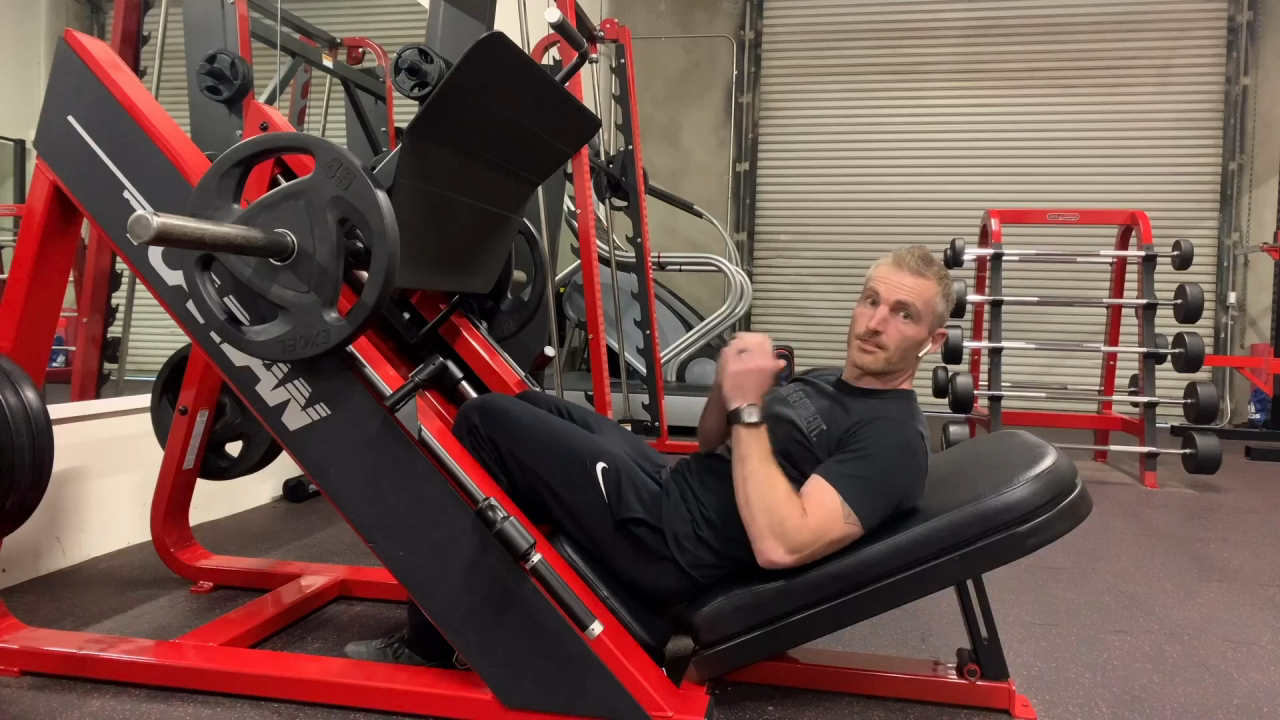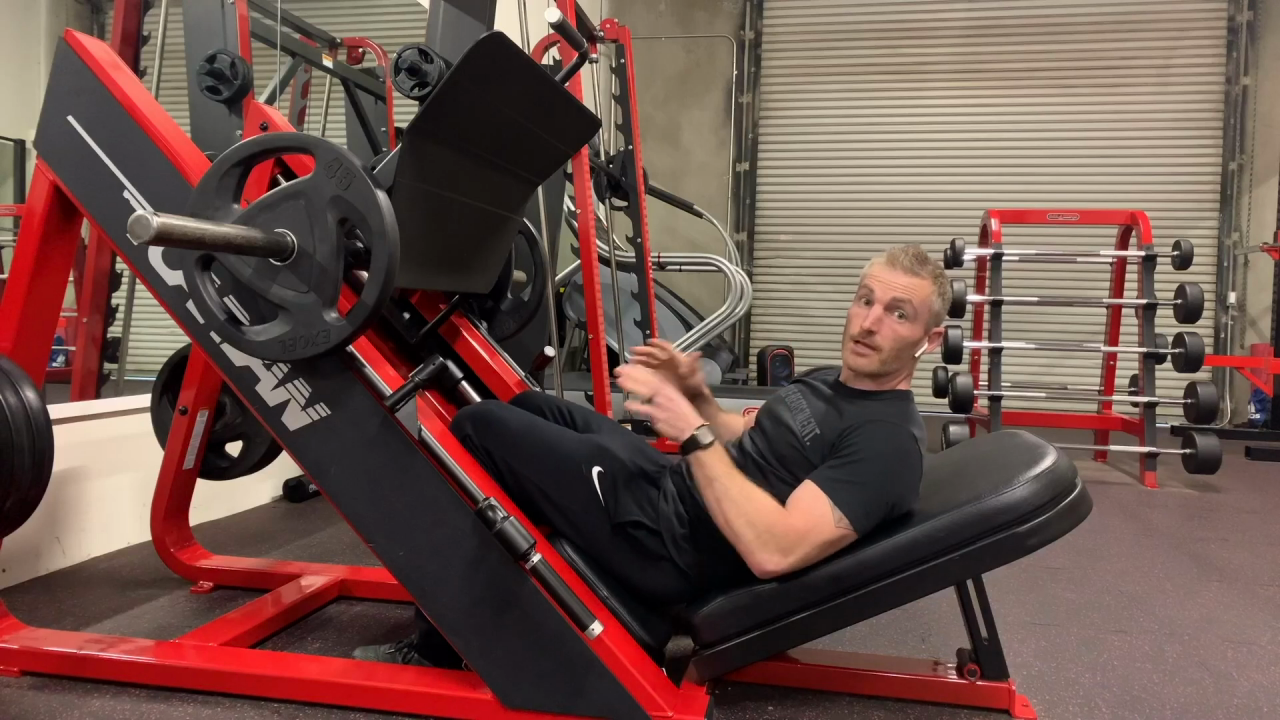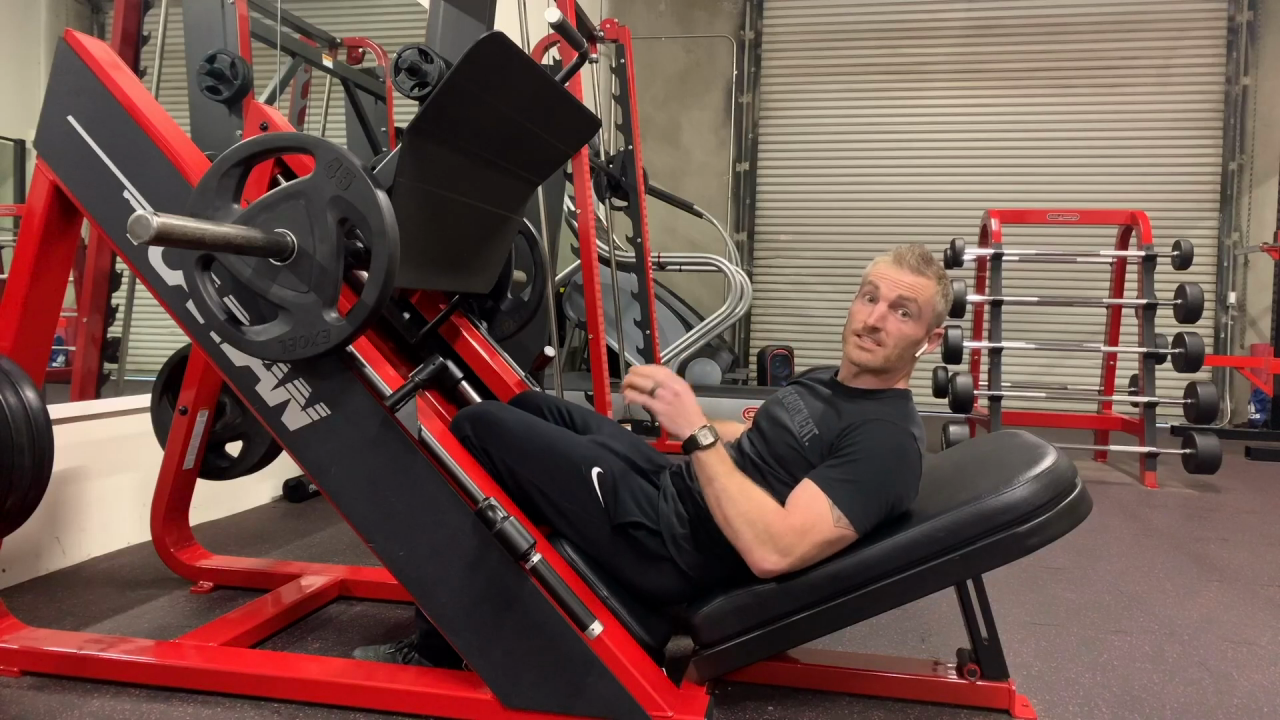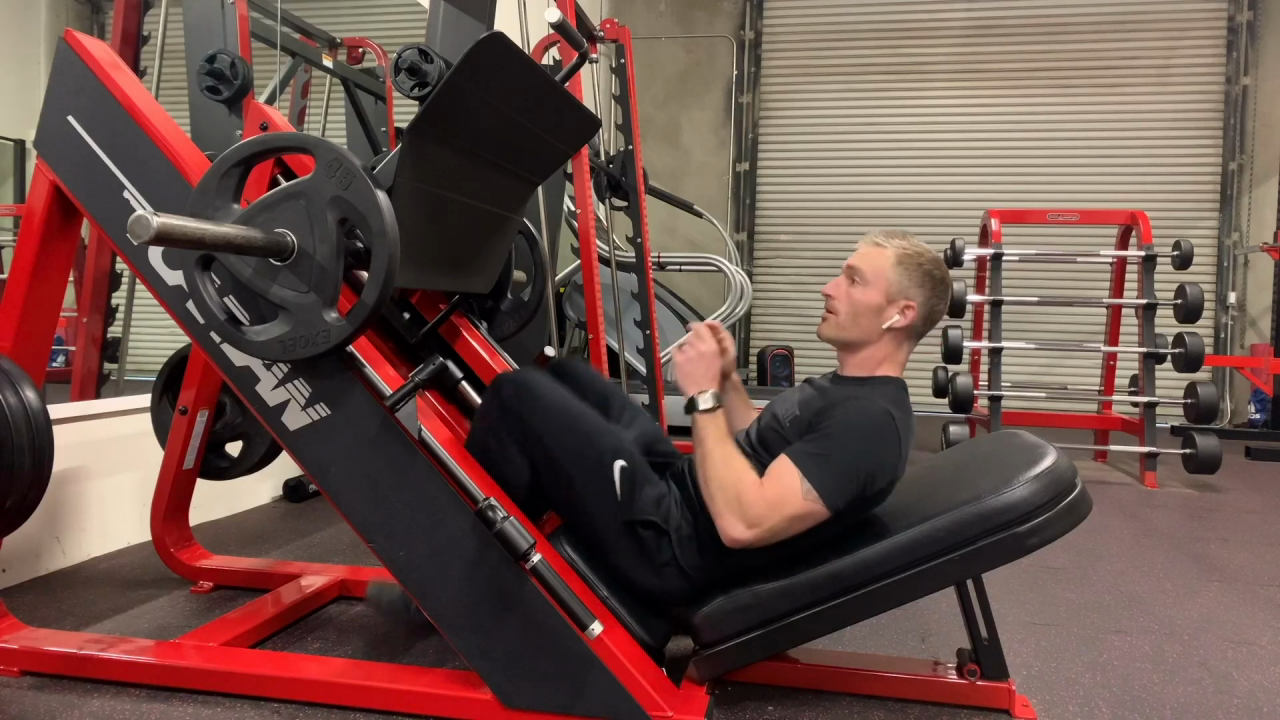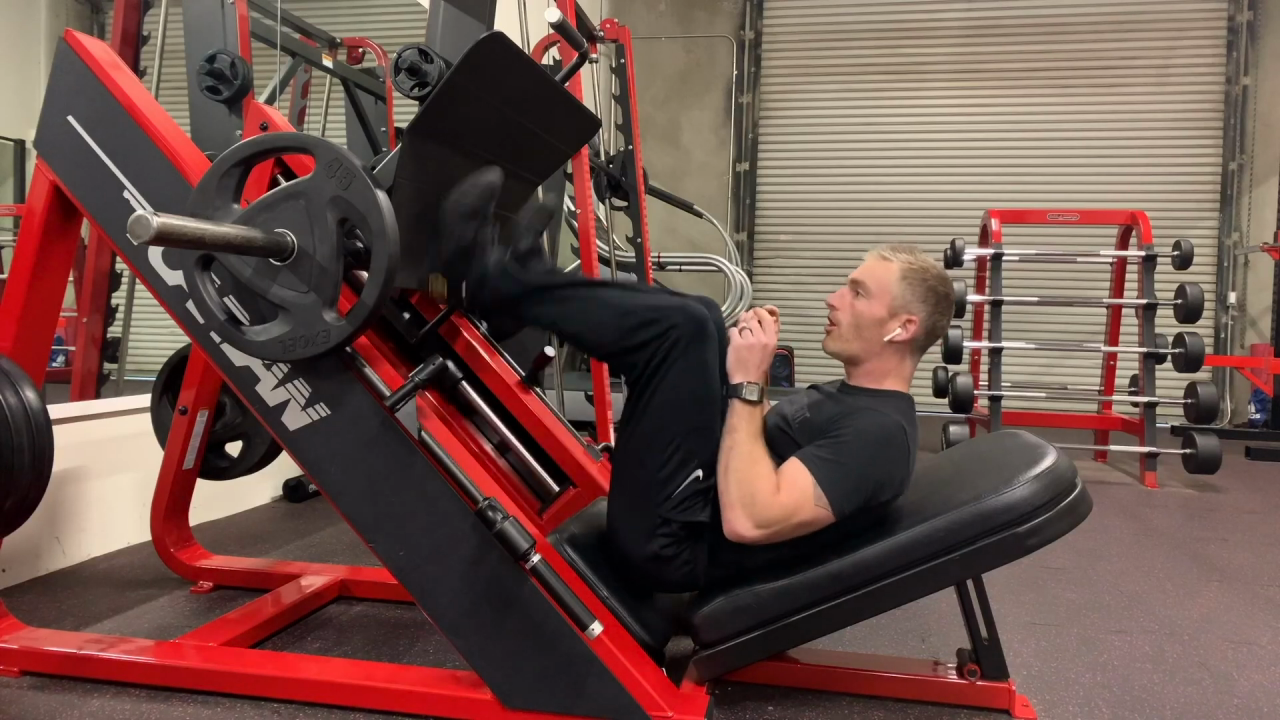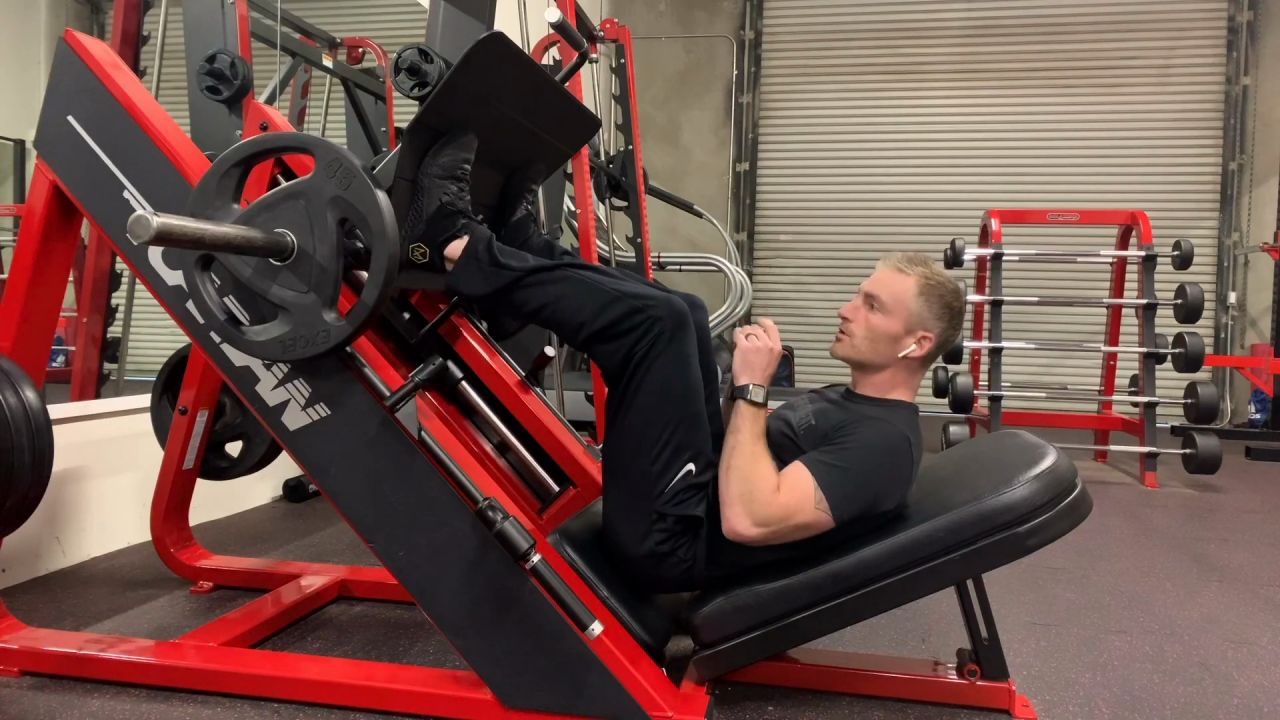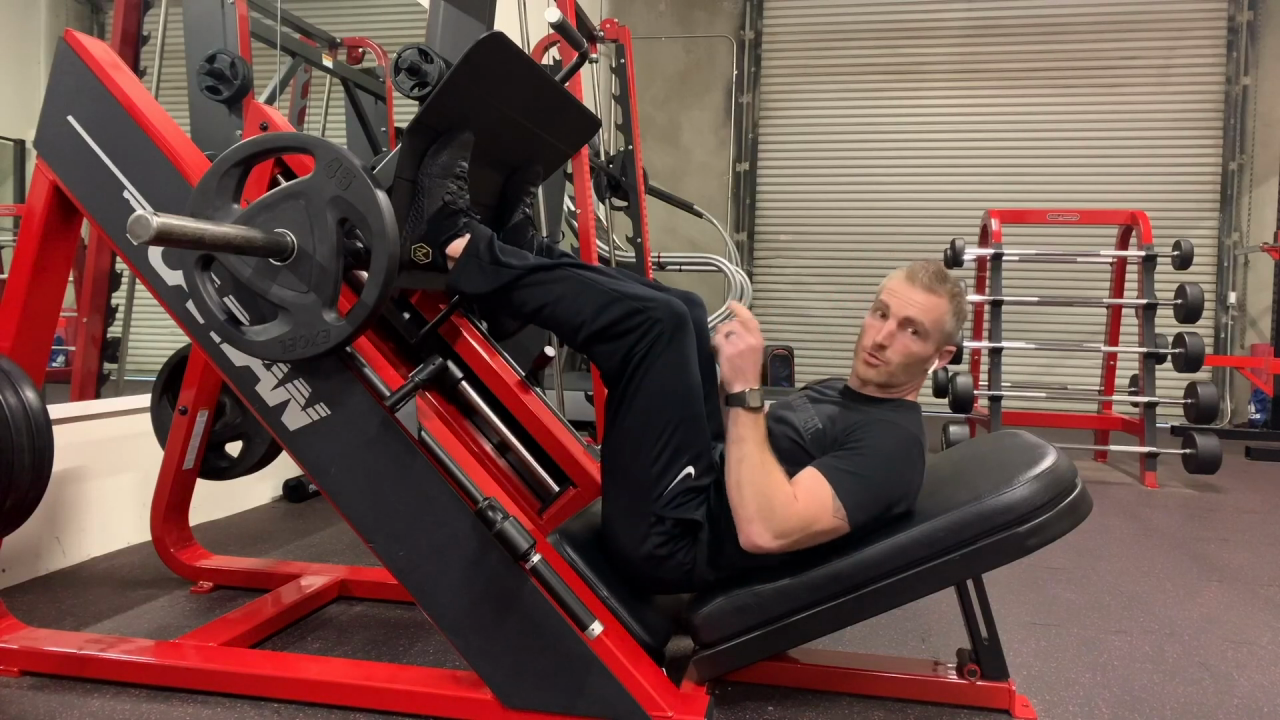
dt=0.4s
person 1, frame 1
left shoulder: (893, 439)
right shoulder: (829, 381)
left elbow: (777, 546)
left wrist: (749, 408)
right wrist: (725, 387)
left hip: (667, 540)
right hip: (672, 485)
left knee: (485, 421)
right knee: (526, 406)
left ankle: (427, 644)
person 1, frame 2
left shoulder: (887, 441)
right shoulder: (828, 382)
left elbow: (772, 552)
left wrist: (693, 430)
right wrist: (695, 394)
left hip: (665, 542)
right hip: (675, 489)
left knee: (480, 429)
right knee: (529, 407)
left ankle: (437, 647)
person 1, frame 3
left shoulder: (887, 442)
right shoulder: (828, 381)
left elbow: (771, 551)
left wrist: (695, 432)
right wrist: (685, 410)
left hip: (666, 543)
right hip: (673, 486)
left knee: (479, 430)
right knee: (528, 407)
left ankle: (438, 646)
person 1, frame 4
left shoulder: (872, 421)
right shoulder: (843, 382)
left elbow: (742, 524)
left wrist: (705, 396)
right wrist: (724, 379)
left hip: (672, 546)
left knee: (521, 396)
right knee: (565, 377)
person 1, frame 5
left shoulder: (877, 432)
right shoulder: (846, 396)
left elbow: (747, 521)
left wrist: (744, 384)
right wrist: (752, 355)
left hip: (671, 543)
left knee: (682, 329)
right knee: (692, 323)
left ankle: (483, 278)
right ankle: (515, 272)
person 1, frame 6
left shoulder: (884, 440)
right shoulder: (846, 402)
left elbow: (747, 520)
left wrist: (750, 389)
right wrist: (750, 377)
left hip: (671, 537)
right hip: (696, 496)
left knee: (656, 320)
right knee: (677, 317)
left ankle: (454, 244)
right ankle: (520, 244)
person 1, frame 7
left shoulder: (892, 443)
right shoulder: (838, 392)
left elbow: (763, 530)
left wrist: (744, 391)
right wrist: (727, 368)
left hip: (671, 538)
right hip: (700, 496)
left knee: (654, 321)
right knee: (675, 314)
left ankle: (456, 244)
right ankle: (518, 245)
